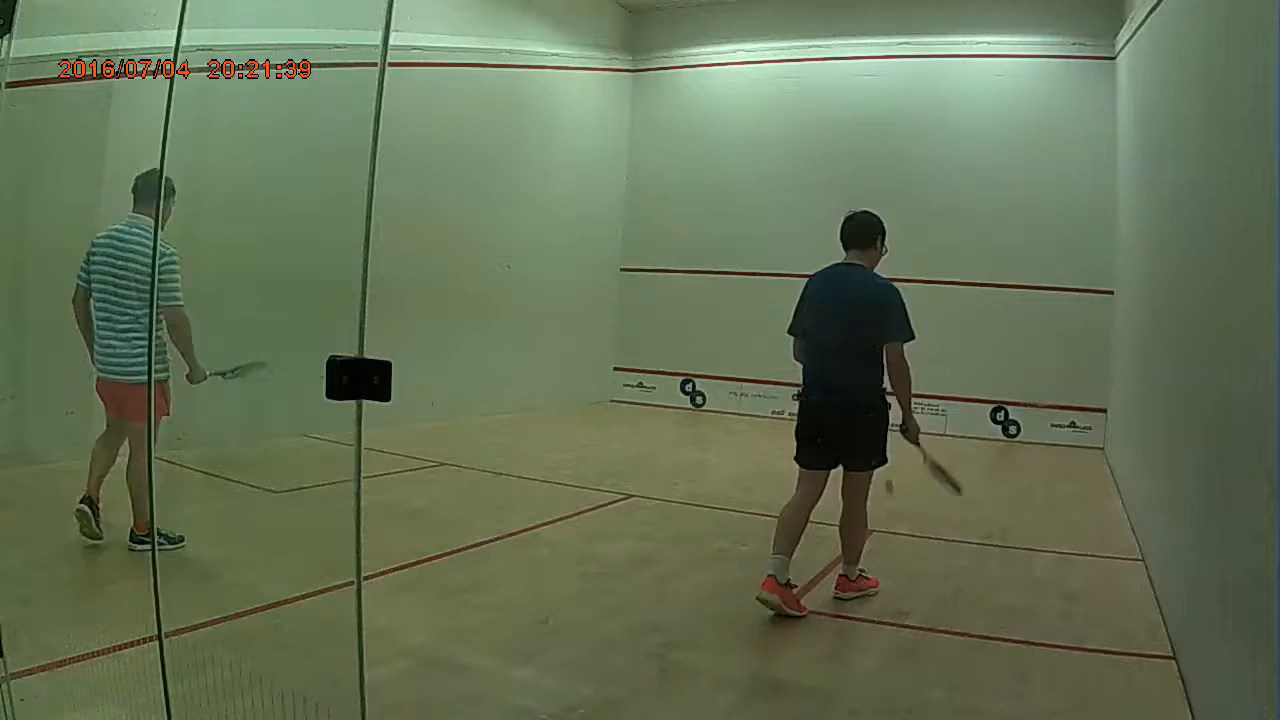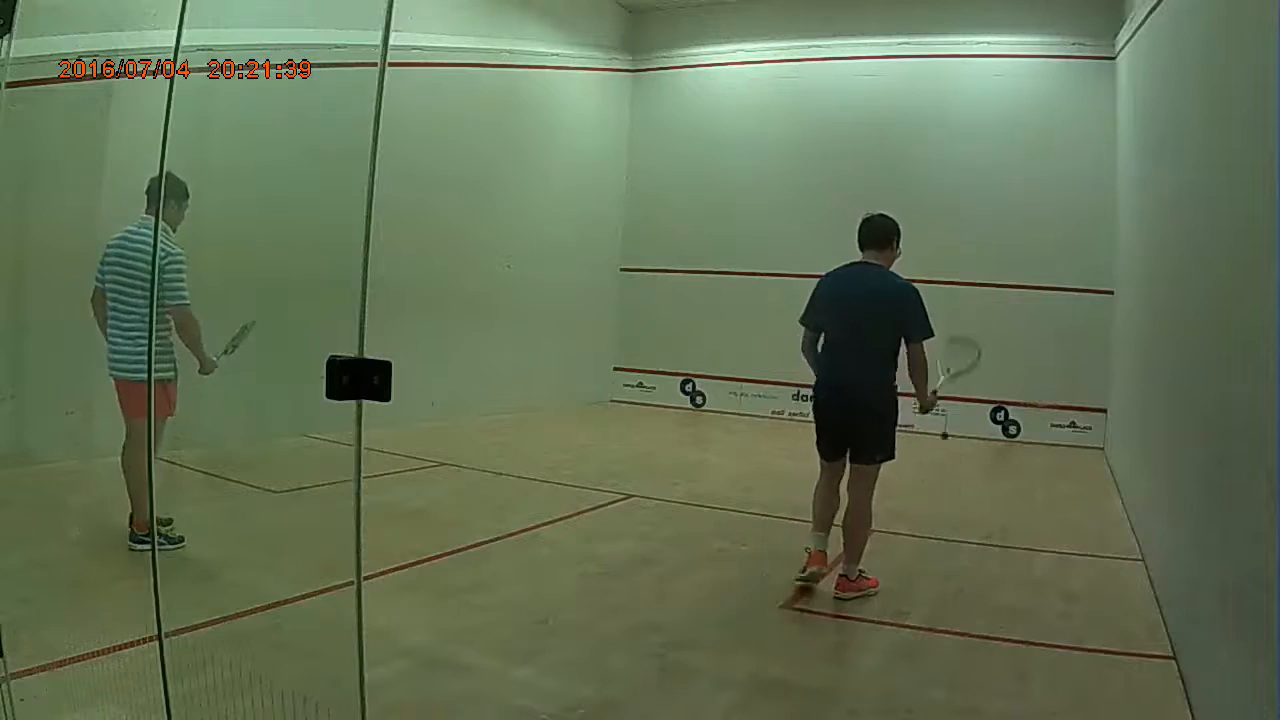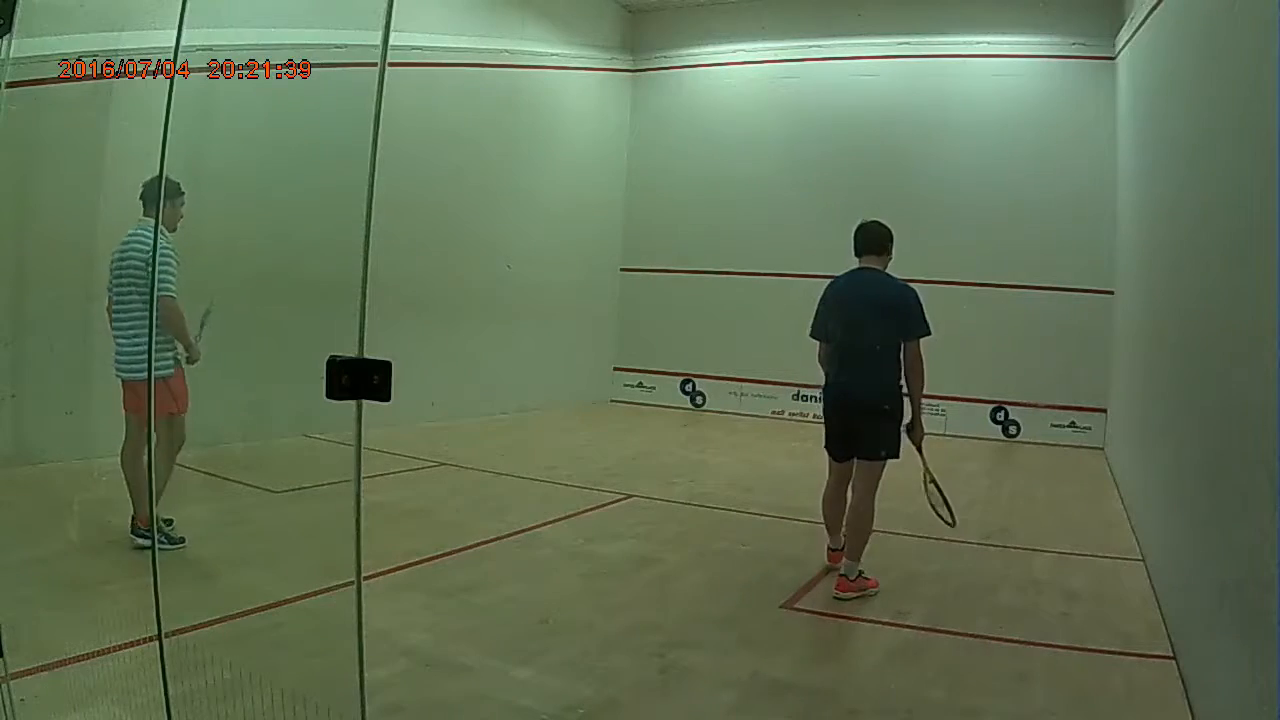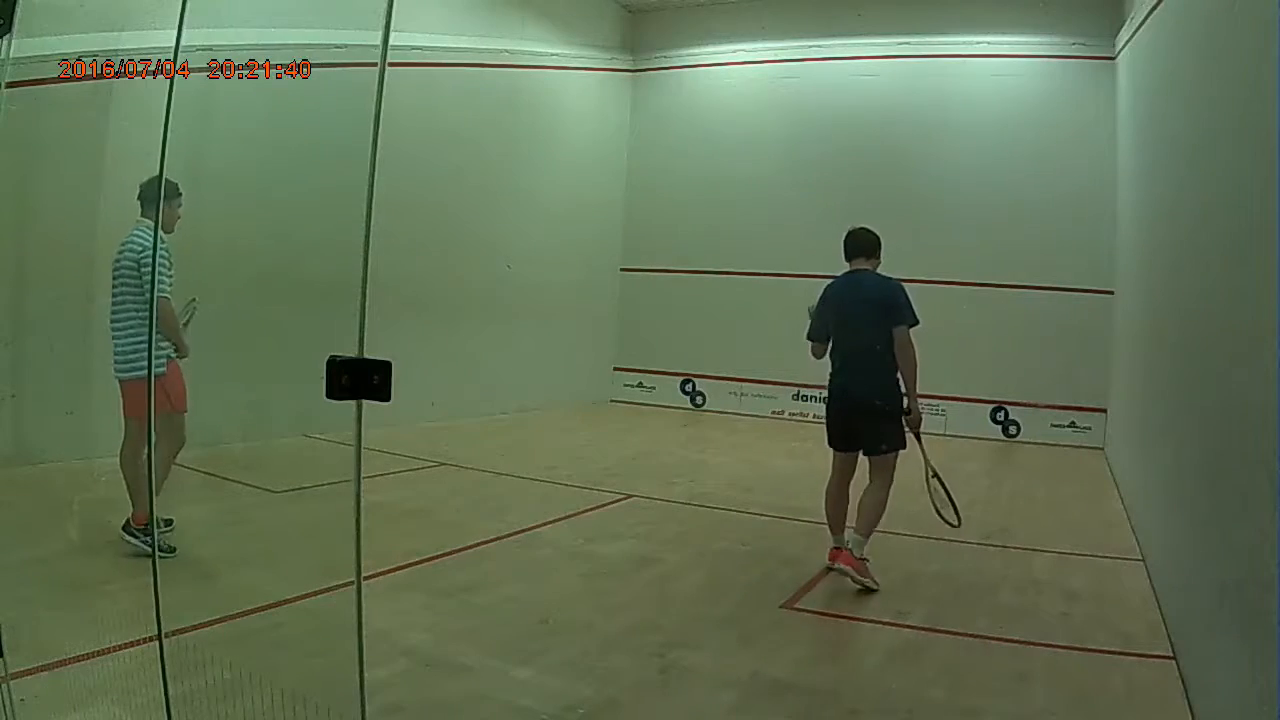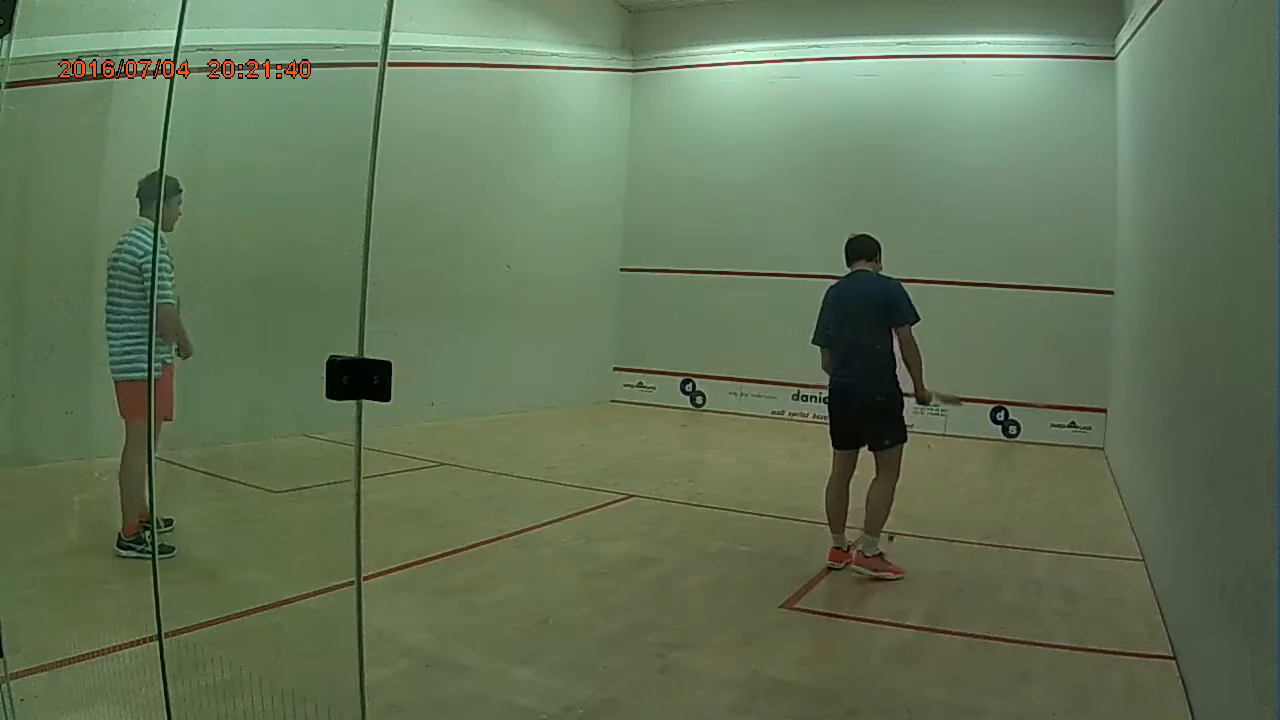
dt=0.3s
person 1, frame 1
left shoulder: (101, 241)
right shoulder: (161, 252)
left elbow: (79, 300)
right elbow: (174, 317)
left wrist: (92, 345)
right wrist: (193, 363)
left hip: (107, 362)
right hip: (142, 365)
left knee: (114, 432)
right knee: (141, 445)
left ankle: (90, 498)
right ankle: (142, 530)
person 1, frame 2
left shoulder: (116, 243)
right shoulder: (168, 252)
left elbow: (98, 300)
right elbow: (180, 316)
right wrist: (203, 357)
left hip: (121, 360)
right hip: (151, 364)
left knee: (134, 438)
right knee: (144, 444)
left ankle: (142, 514)
right ankle: (142, 530)
person 1, frame 3
left shoulder: (125, 245)
right shoulder: (159, 246)
left elbow: (112, 306)
right elbow: (166, 306)
right wrist: (190, 345)
left hip: (128, 360)
right hip: (158, 362)
left knee: (136, 439)
right knee: (170, 439)
left ankle: (143, 516)
right ankle: (146, 523)
person 1, frame 4
left shoulder: (129, 244)
right shoulder: (153, 246)
right elbow: (160, 306)
right wrist: (181, 342)
left hip: (128, 359)
right hip: (153, 359)
left knee: (135, 439)
right knee: (172, 437)
left ankle: (141, 517)
right ankle: (140, 521)
person 1, frame 5
left shoulder: (124, 244)
right shoulder: (153, 249)
right elbow: (164, 312)
right wrist: (185, 344)
left hip: (124, 359)
right hip: (146, 362)
left knee: (137, 442)
right knee: (139, 446)
left ankle: (141, 515)
right ankle: (130, 535)
person 2, frame 1
left shoulder: (814, 285)
right shoulder: (883, 292)
left elbow: (798, 350)
right elbow: (895, 362)
right wrist: (908, 415)
left hip: (815, 403)
right hip: (862, 407)
left knee: (806, 492)
right knee: (855, 498)
left ankle: (776, 577)
right ankle: (849, 577)
person 2, frame 2
left shoulder: (829, 282)
right shoulder: (902, 292)
left elbow: (807, 345)
right elbow: (916, 357)
right wrist: (923, 396)
left hip: (829, 397)
right hip: (873, 402)
left knee: (829, 477)
right knee: (861, 490)
left ankle: (817, 551)
right ankle: (850, 576)
person 2, frame 3
left shoulder: (834, 289)
right shoulder: (901, 294)
left elbow: (824, 351)
right elbow: (912, 360)
right wrist: (917, 412)
left hip: (838, 397)
right hip: (879, 400)
left knee: (837, 479)
right knee: (864, 488)
left ankle: (835, 549)
right ankle: (849, 575)
person 2, frame 4
left shoulder: (830, 292)
right shoulder: (890, 290)
left elbow: (817, 351)
right elbow: (903, 346)
right wrist: (912, 399)
left hip: (840, 394)
right hip: (880, 396)
left knee: (840, 473)
right knee: (881, 479)
left ankle: (837, 547)
right ankle: (854, 553)
person 2, frame 5
left shoulder: (832, 293)
right shoulder: (890, 288)
left elbow: (825, 358)
right elbow: (906, 343)
right wrist: (920, 388)
left hip: (840, 392)
right hip: (879, 392)
left knee: (841, 471)
right knee: (887, 473)
left ankle: (838, 548)
right ankle: (868, 552)
